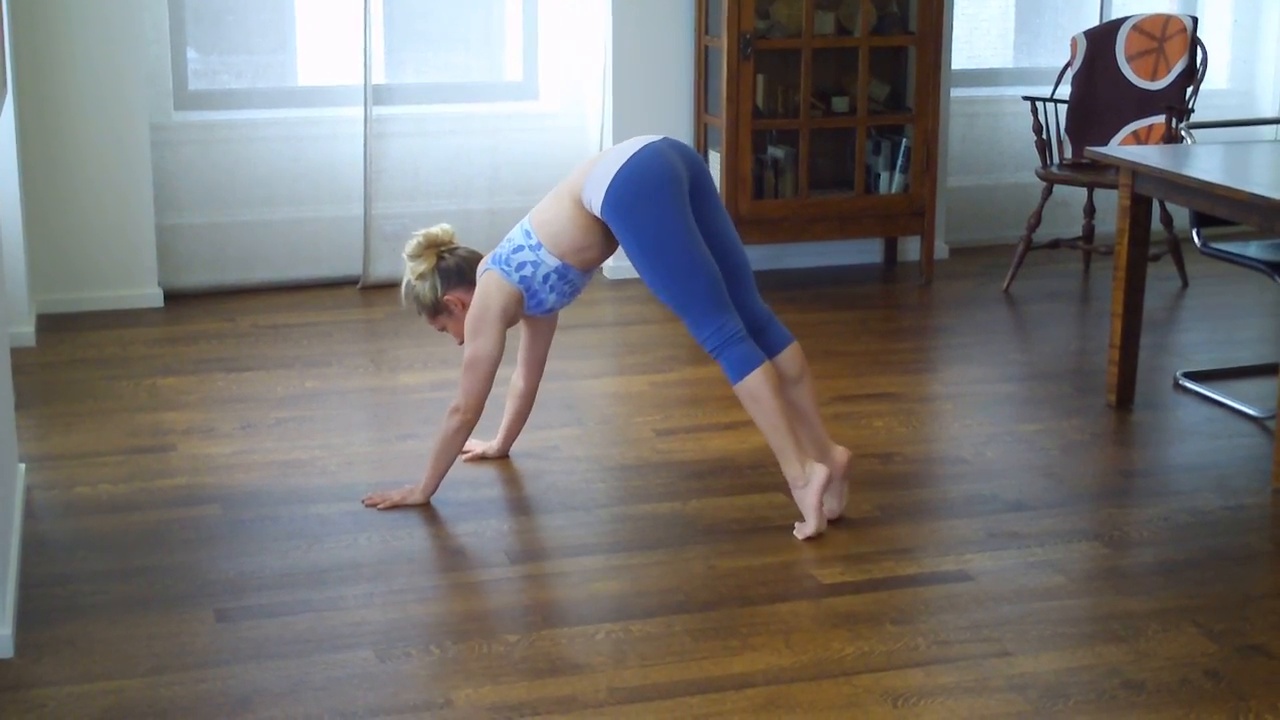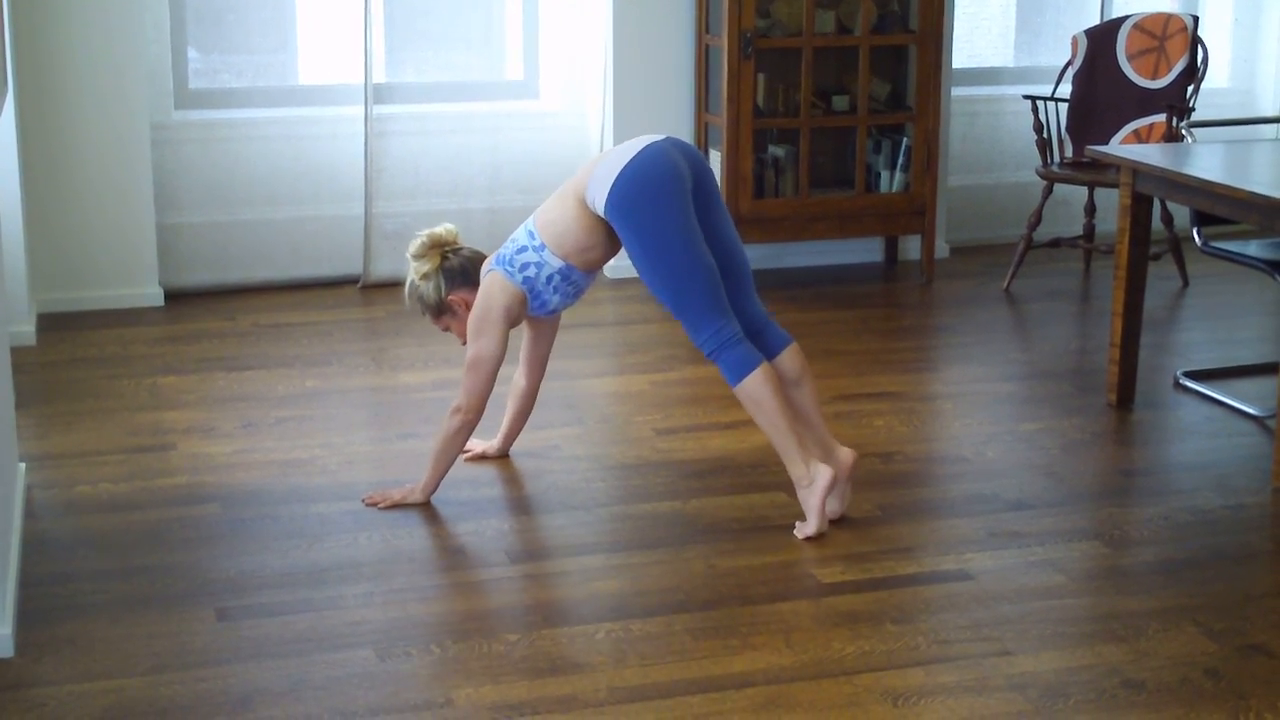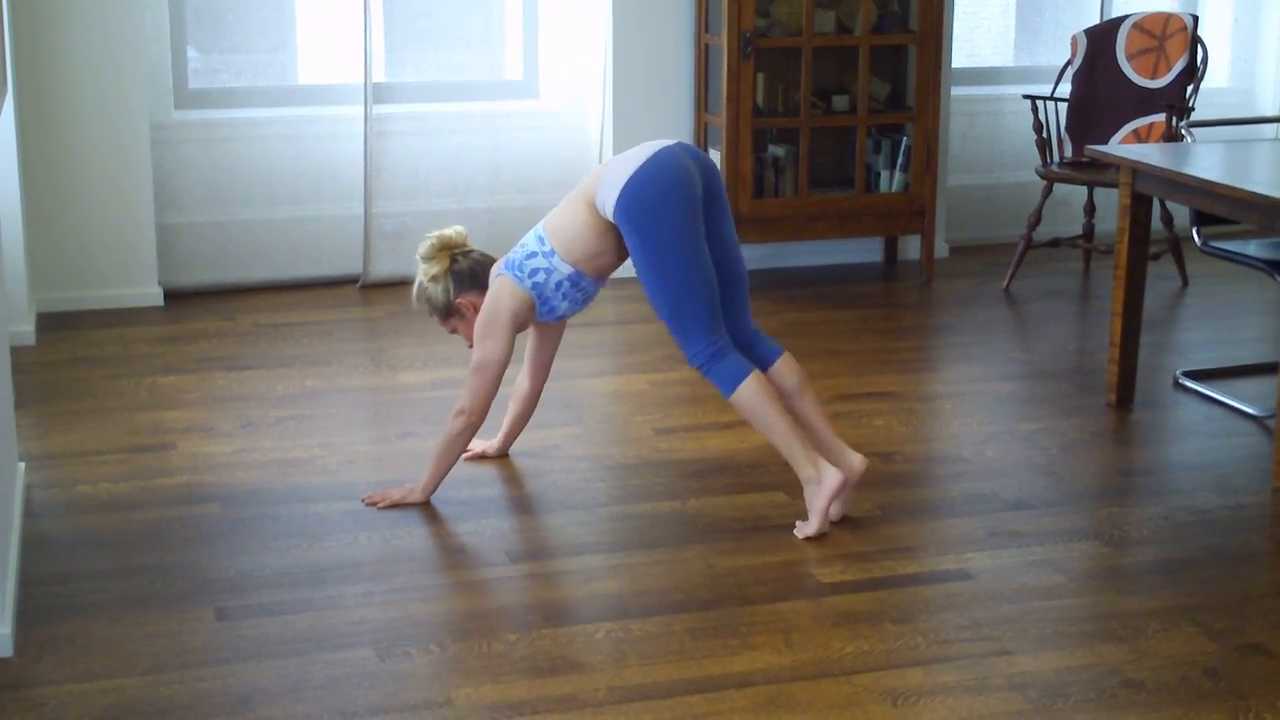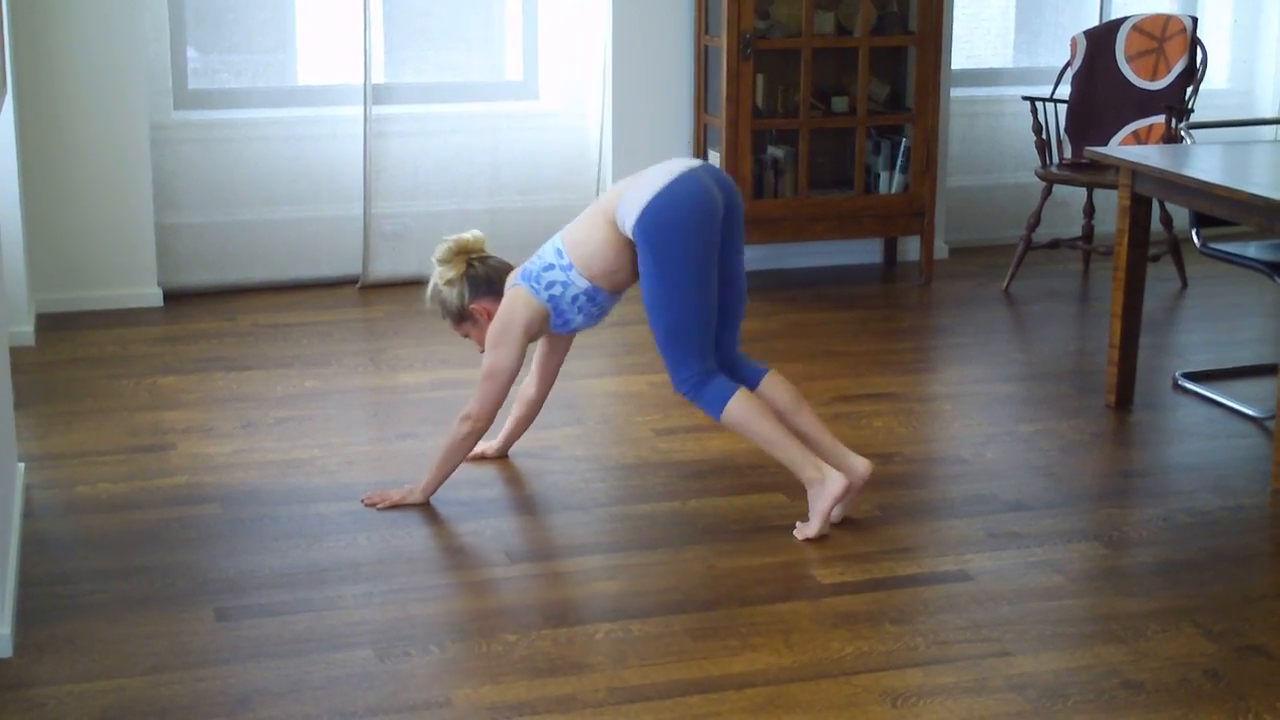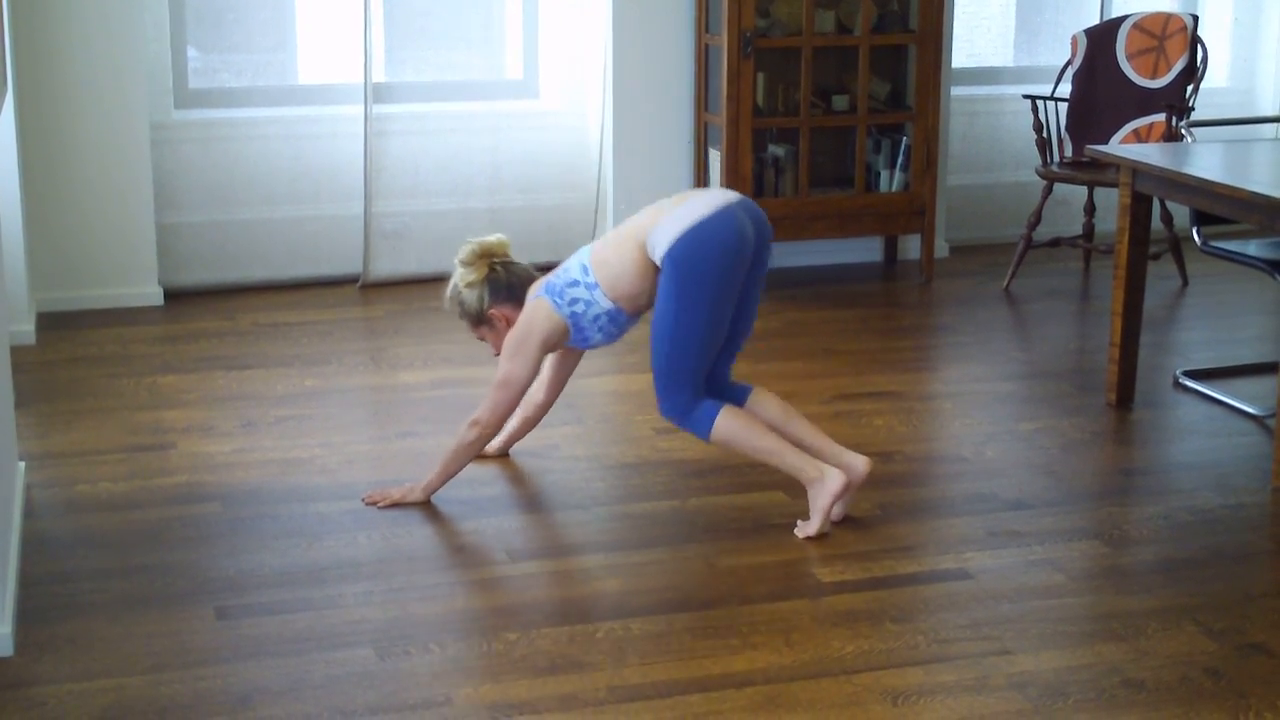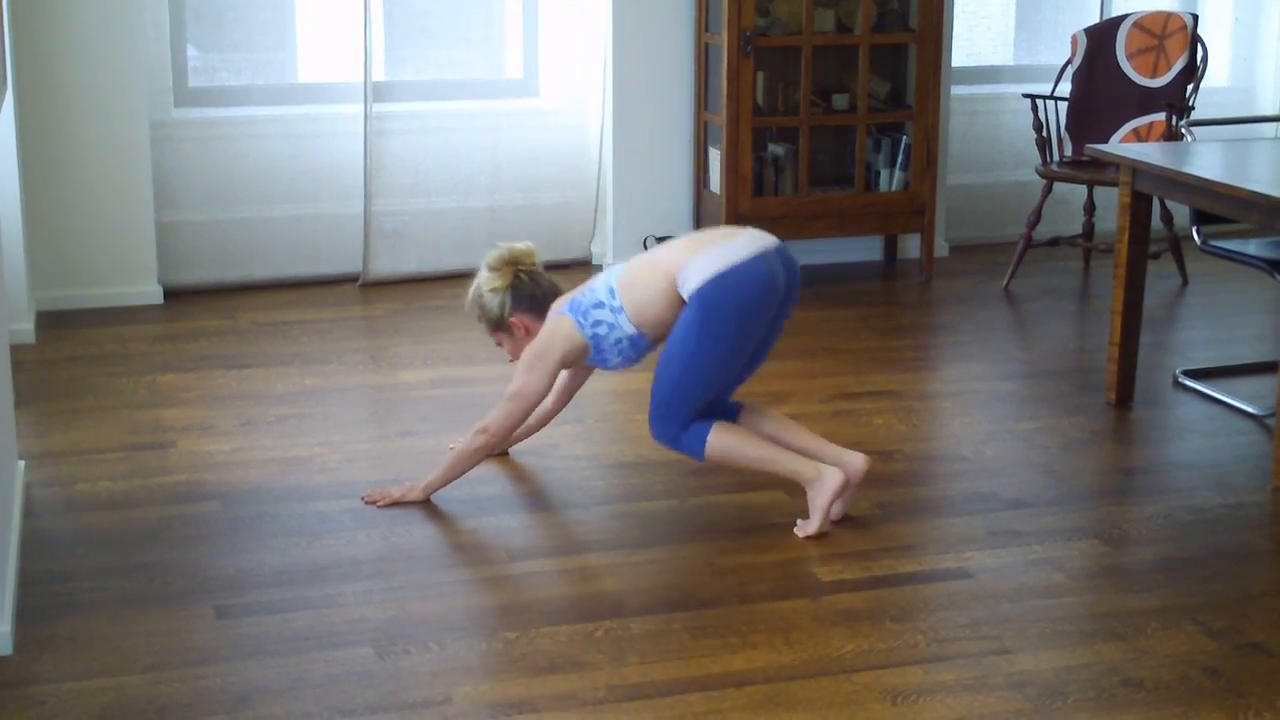
dt=0.1s
person 1, frame 1
left shoulder: (490, 296)
right shoulder: (523, 284)
left elbow: (463, 410)
right elbow: (528, 376)
left wrist: (422, 490)
right wrist: (501, 444)
left hip: (634, 184)
right hip: (664, 158)
left knee: (721, 333)
right knee: (750, 315)
left ankle: (803, 473)
right ankle: (824, 451)
person 1, frame 2
left shoulder: (493, 297)
right shoulder: (526, 285)
left elbow: (464, 410)
right elbow: (530, 376)
left wrist: (423, 488)
right wrist: (501, 444)
left hip: (638, 182)
right hip: (668, 159)
left knee: (718, 338)
right knee: (750, 321)
left ankle: (810, 474)
right ankle: (831, 451)
person 1, frame 3
left shoulder: (501, 300)
right shoulder: (533, 287)
left elbow: (468, 412)
right elbow: (534, 379)
left wrist: (423, 489)
right wrist: (501, 444)
left hip: (647, 189)
right hip: (679, 165)
left knee: (710, 351)
right knee: (740, 336)
left ankle: (817, 475)
right ankle: (839, 456)
person 1, frame 4
left shoulder: (515, 310)
right shoulder: (547, 293)
left elbow: (475, 416)
right elbow: (536, 386)
left wrist: (425, 488)
right wrist: (500, 444)
left hip: (671, 209)
right hip: (700, 185)
left knee: (693, 376)
right knee: (722, 364)
left ankle: (821, 478)
right ankle: (843, 461)
person 1, frame 5
left shoulder: (535, 321)
right shoulder: (561, 306)
left elbow: (483, 422)
right elbow: (546, 389)
left wrist: (424, 488)
right wrist: (502, 444)
left hip: (699, 240)
right hip: (739, 217)
left knee: (679, 401)
right knee: (710, 386)
left ankle: (820, 477)
right ankle: (844, 461)
person 1, frame 6
left shoulder: (557, 334)
right shoulder: (583, 315)
left elbow: (493, 429)
right elbow: (551, 400)
left wrist: (424, 487)
right wrist: (498, 440)
left hip: (734, 282)
right hip: (761, 255)
left knee: (672, 426)
right knee: (704, 410)
left ankle: (817, 475)
right ankle: (839, 459)
